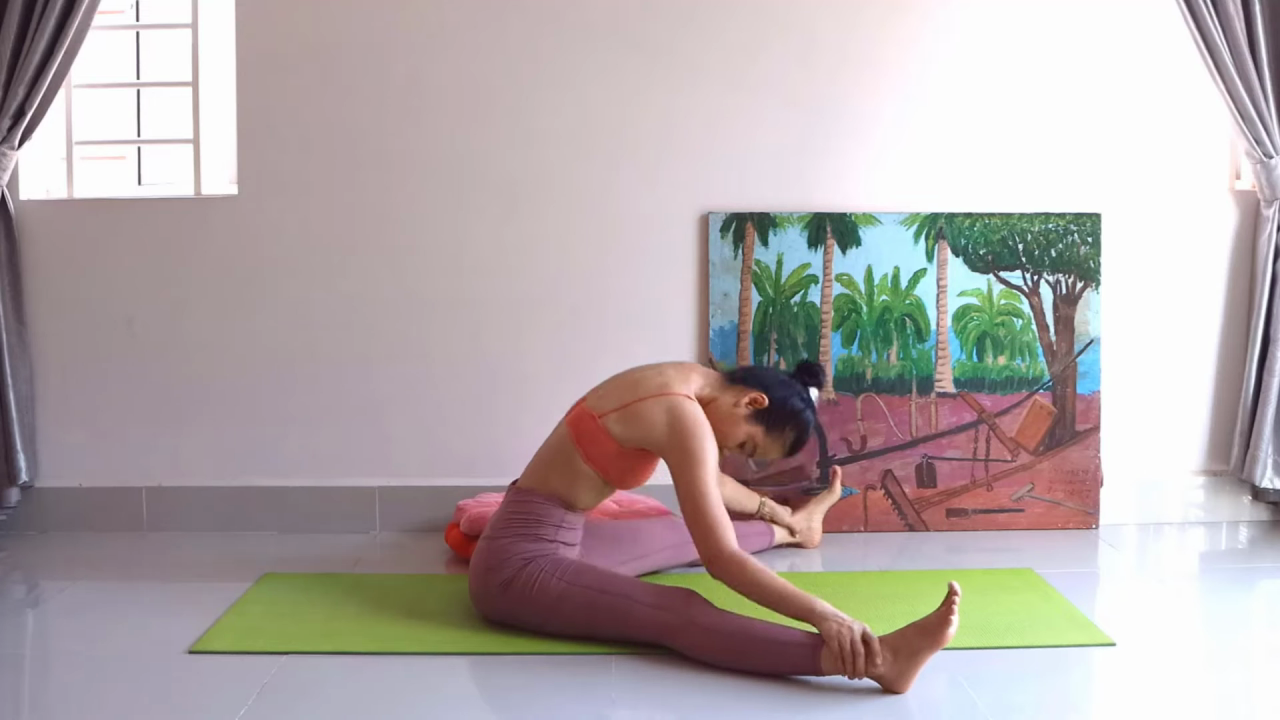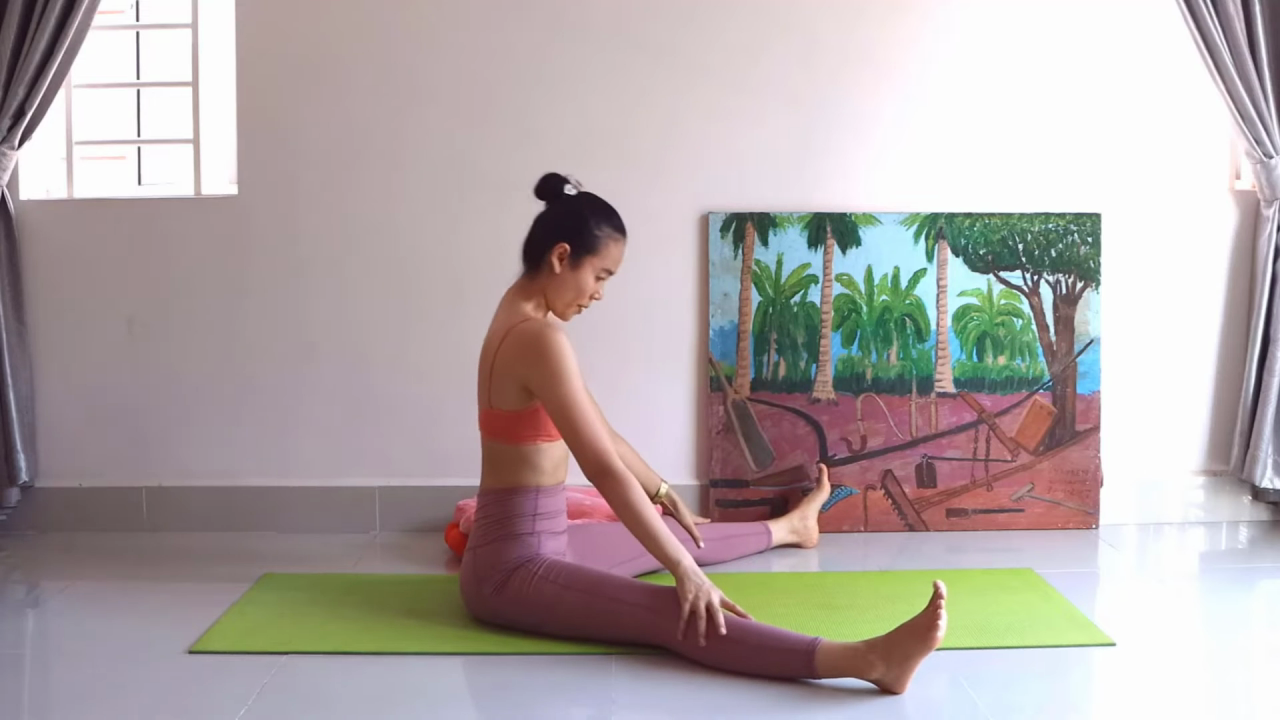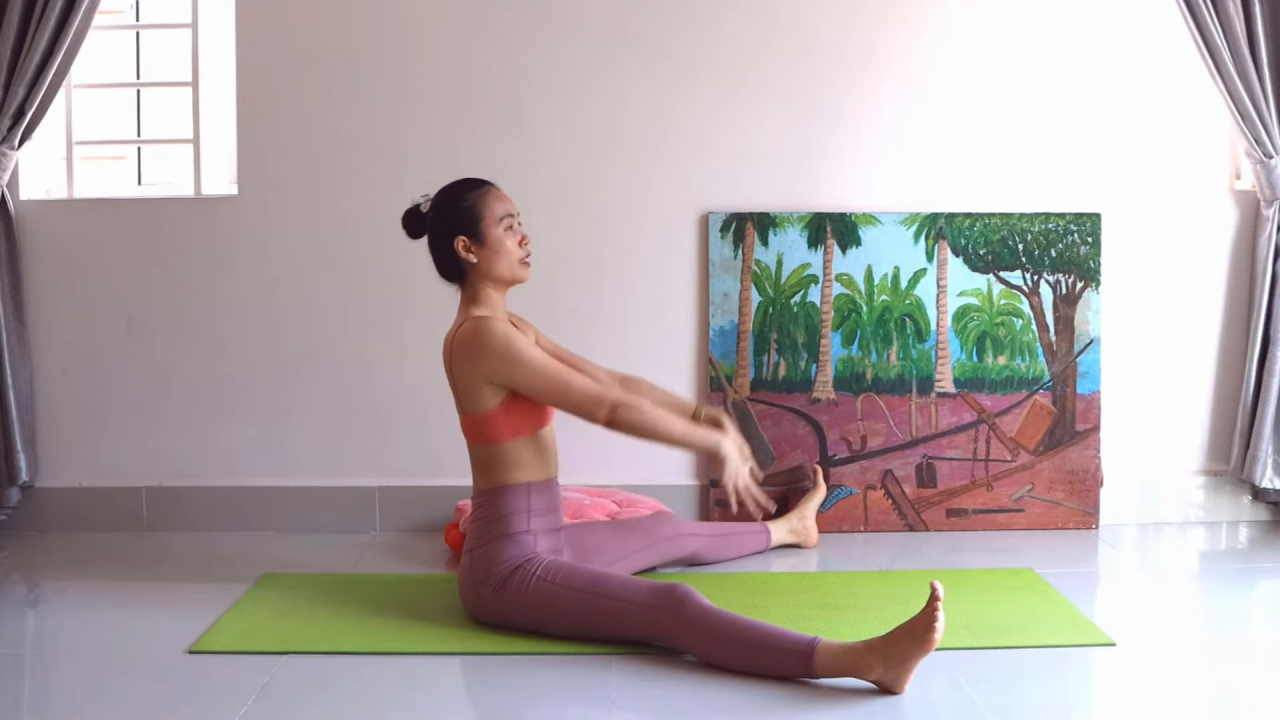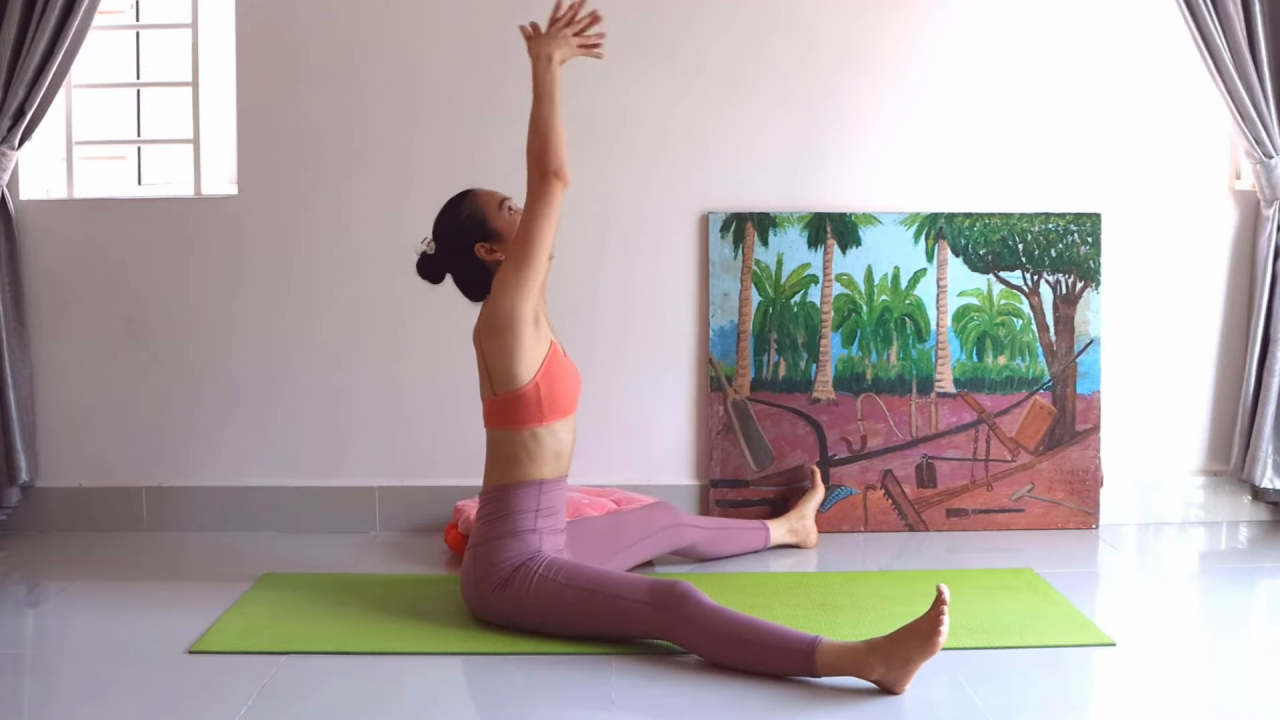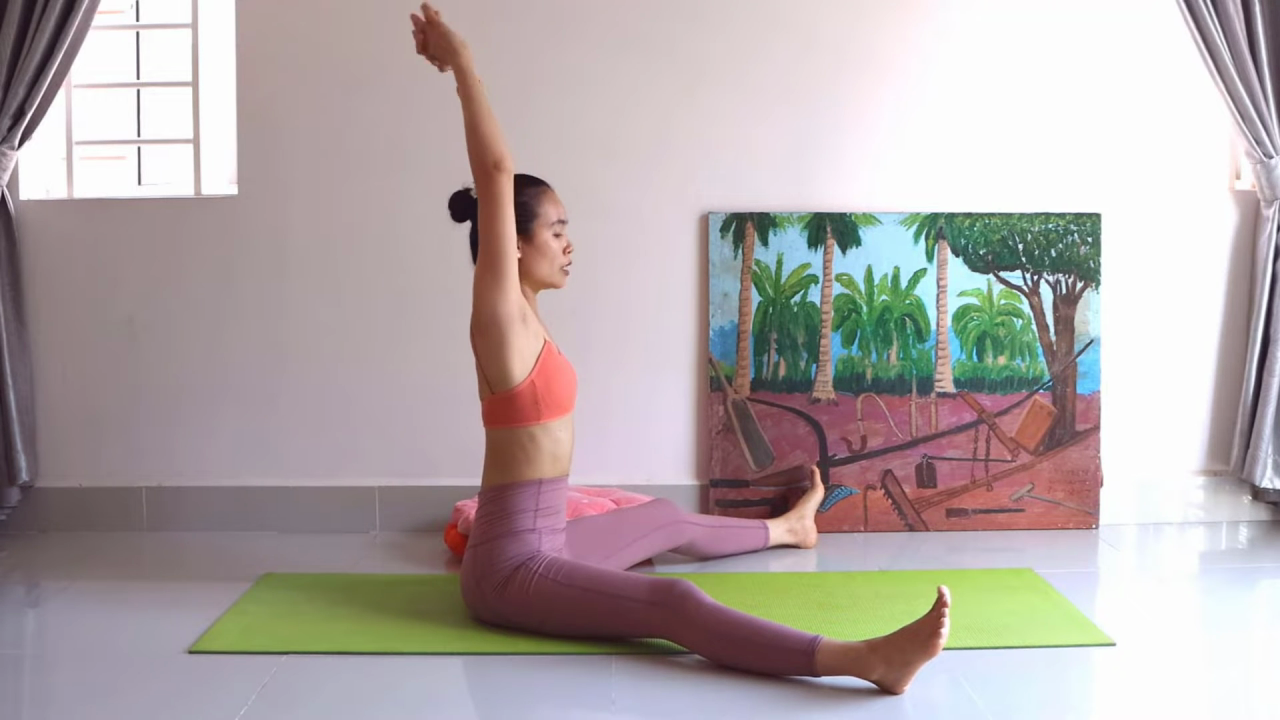
dt=1s
person 1, frame 1
left shoulder: (687, 383)
right shoulder: (686, 417)
left elbow: (703, 482)
right elbow: (720, 560)
left wrist: (768, 511)
right wrist: (823, 615)
left hip: (549, 542)
right hip: (520, 564)
left knee: (686, 532)
right knee: (679, 612)
left ankle: (792, 530)
right ankle: (875, 663)
person 1, frame 2
left shoulder: (522, 320)
right shoulder: (539, 339)
left elbow: (602, 434)
right elbow: (604, 469)
left wrist: (667, 498)
right wrist: (685, 571)
left hip: (541, 540)
right hip: (512, 567)
left knee: (674, 533)
right knee: (673, 614)
left ankle: (787, 528)
right ankle: (870, 660)
person 1, frame 3
left shoulder: (507, 327)
right shoulder: (483, 337)
left elbow: (607, 382)
right elbow: (610, 406)
left wrist: (706, 420)
right wrist: (713, 445)
left hip: (541, 540)
right hip: (508, 567)
left knee: (668, 531)
right knee: (673, 608)
left ankle: (785, 527)
right ankle: (869, 660)
person 1, frame 4
left shoulder: (519, 315)
right shoulder: (505, 313)
left elbow: (546, 181)
right elbow: (553, 179)
left wrist: (549, 66)
right wrist: (547, 67)
left hip: (539, 539)
right hip: (511, 566)
left knee: (665, 522)
right knee: (674, 607)
left ankle: (785, 528)
right ankle: (867, 660)
person 1, frame 5
left shoulder: (519, 312)
right shoulder: (499, 312)
left elbow: (499, 173)
right elbow: (496, 173)
right wrist: (463, 65)
left hip: (542, 539)
right hip: (511, 565)
left knee: (666, 520)
right knee: (674, 605)
left ankle: (783, 529)
right ankle: (867, 659)
